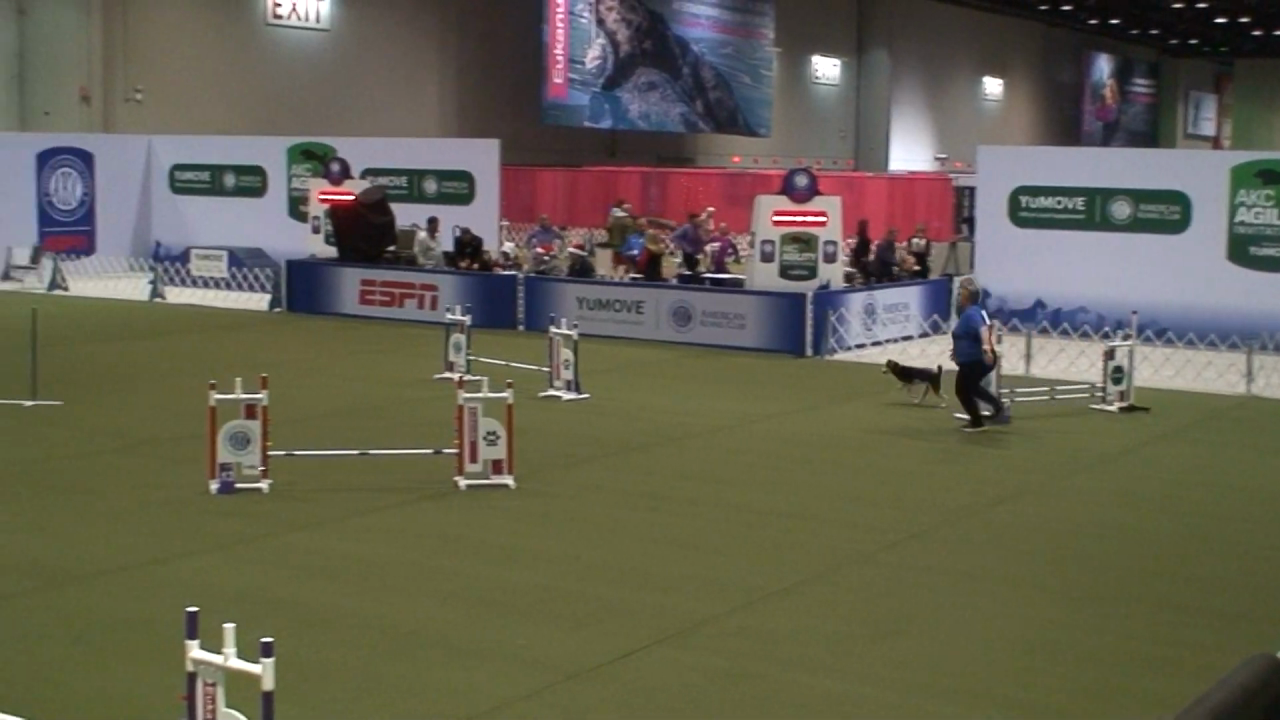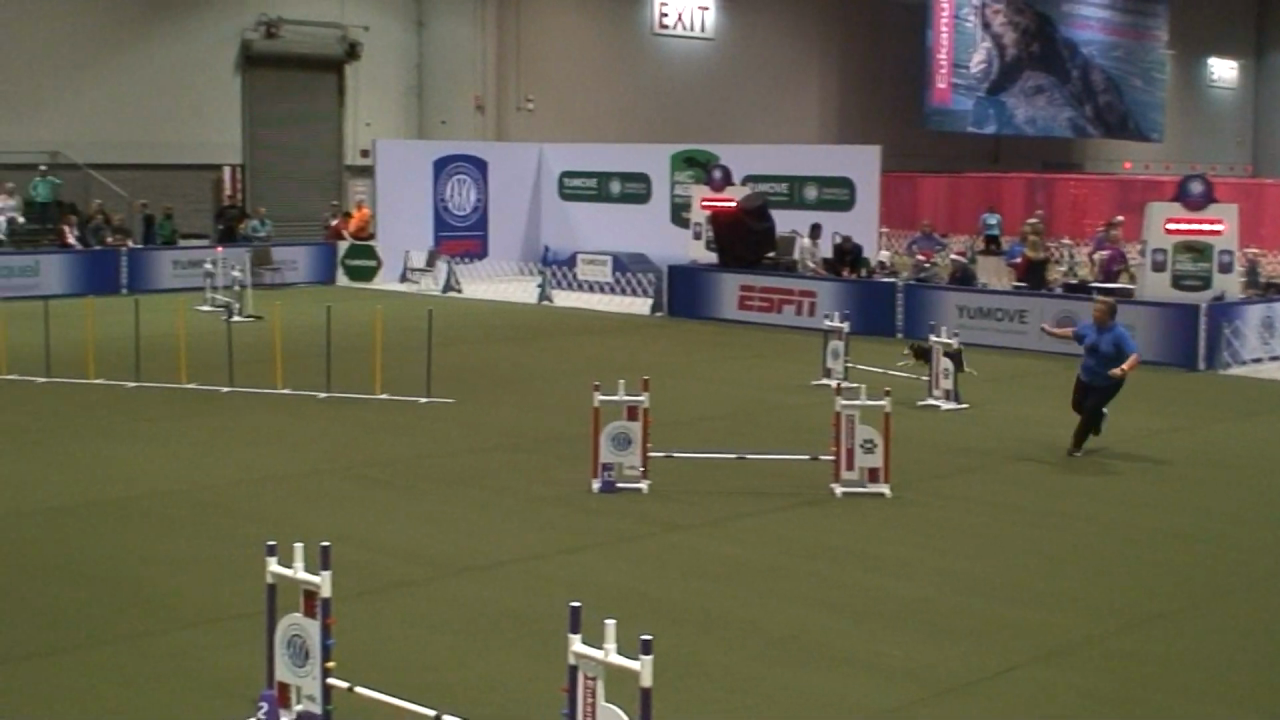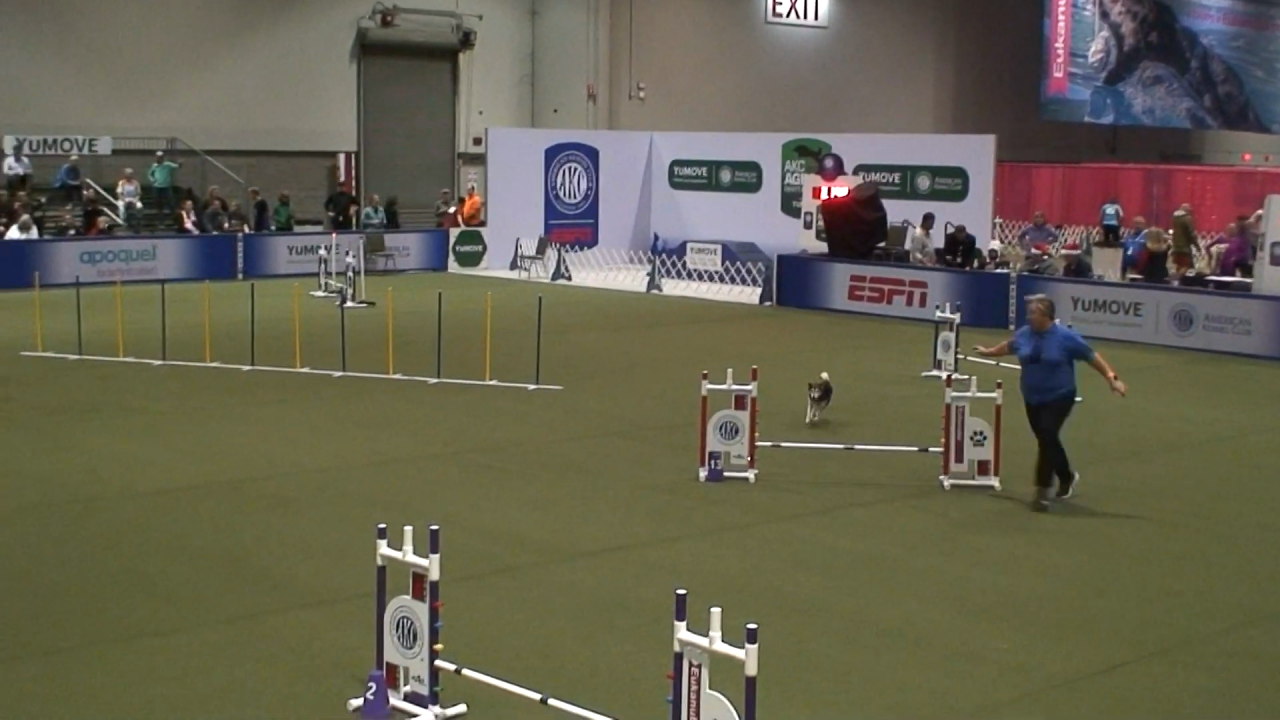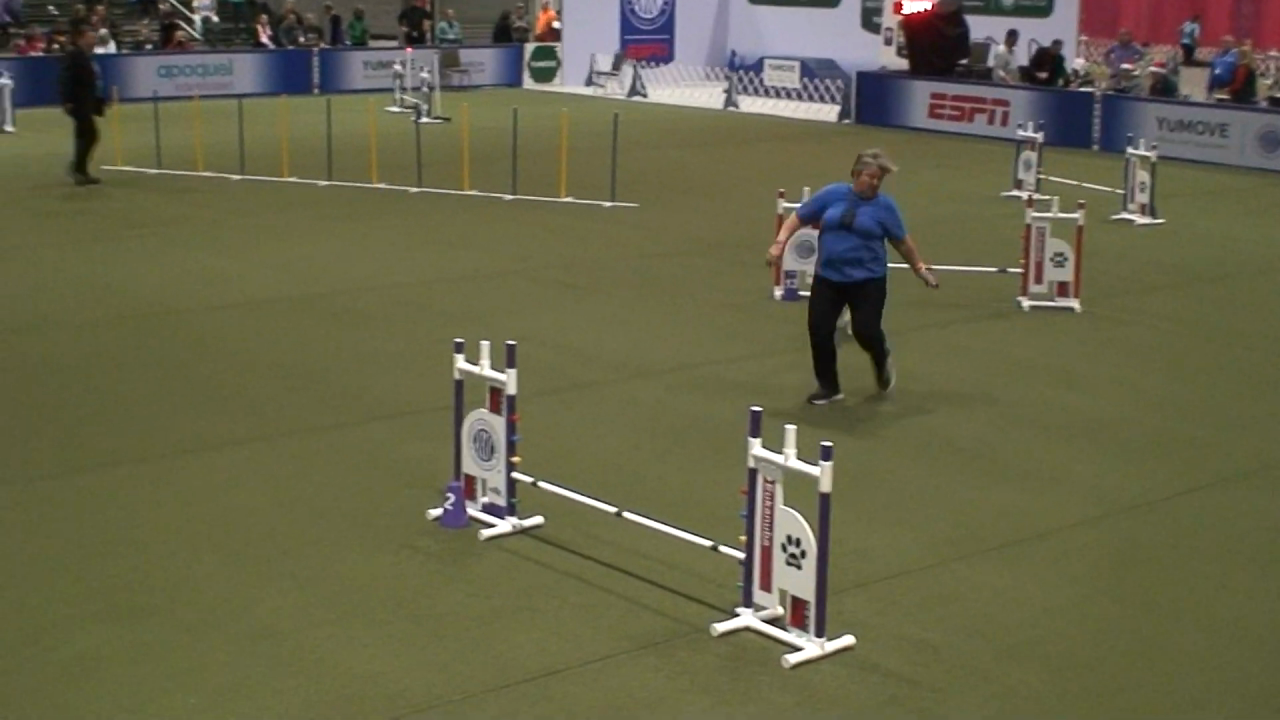
dt=1s
person 1, frame 1
left shoulder: (971, 315)
right shoulder: (969, 313)
left elbow: (984, 331)
left wrist: (986, 349)
right wrist: (957, 350)
left hip: (976, 361)
right hip: (970, 359)
left knee: (964, 391)
right knee: (972, 387)
left ankle: (977, 422)
right ankle: (998, 406)
person 1, frame 2
left shoulder: (1120, 334)
right shoulder: (1090, 327)
left elbow: (1135, 357)
right elbow: (1073, 333)
left wrist: (1123, 370)
right wrist: (1053, 331)
left hip: (1108, 382)
right hip: (1085, 377)
left knee: (1089, 412)
right knee: (1078, 405)
left ankle: (1077, 445)
right ankle: (1099, 415)
person 1, frame 3
left shoulder: (1065, 336)
right shoulder: (1024, 333)
left elbow: (1092, 356)
right elbow: (1009, 347)
left wrist: (1112, 378)
right wrist: (989, 352)
left hip: (1058, 397)
right hip: (1033, 399)
left knee: (1048, 436)
right knee: (1045, 439)
left ankle: (1044, 488)
right ankle: (1067, 477)
person 1, frame 4
left shoulder: (885, 207)
right shoulder: (831, 195)
left elbow: (902, 242)
right elbow: (798, 217)
left wrist: (920, 269)
right wrist: (779, 243)
left hip: (867, 280)
right hip: (827, 277)
left knee: (866, 330)
right knee: (819, 329)
left ankle: (881, 360)
right ankle: (828, 386)
